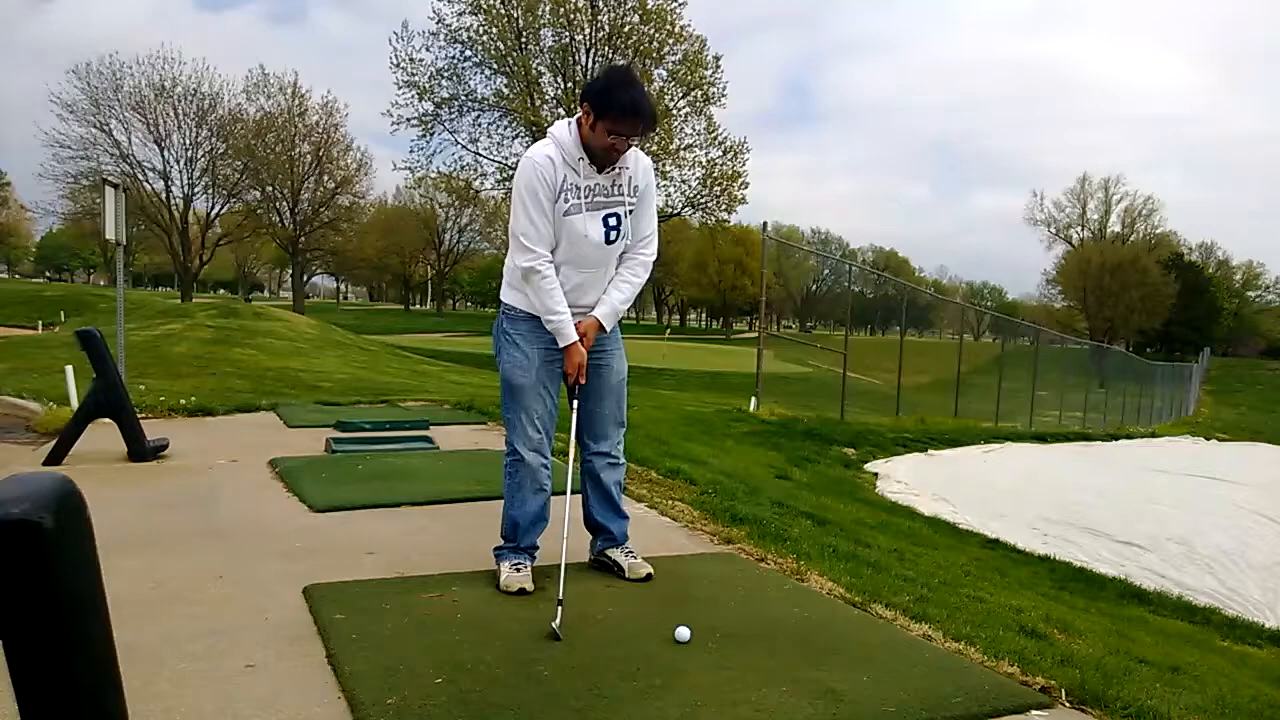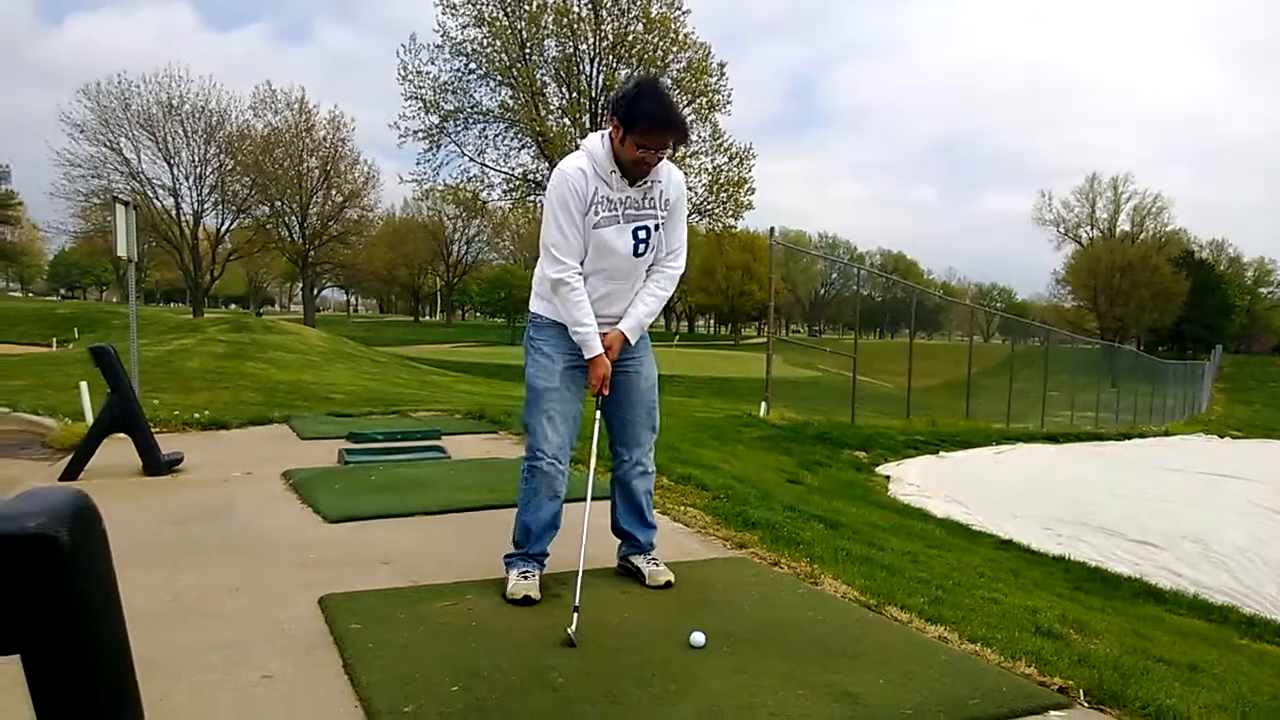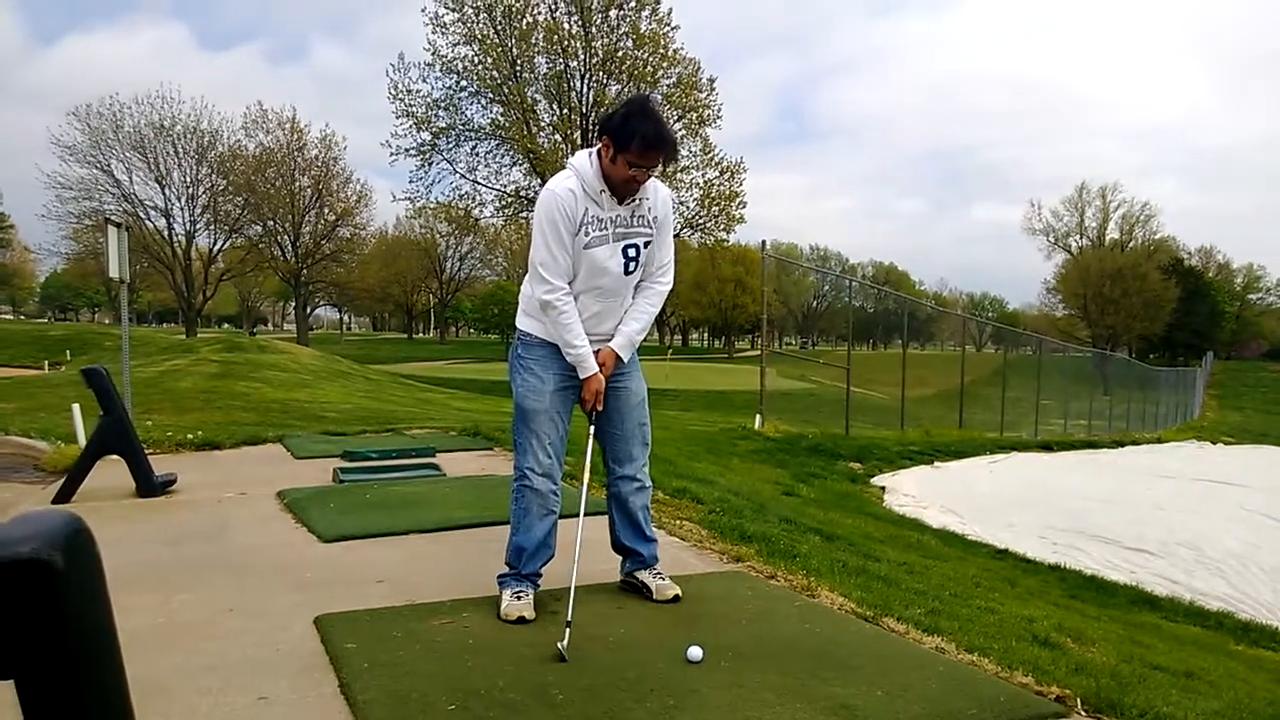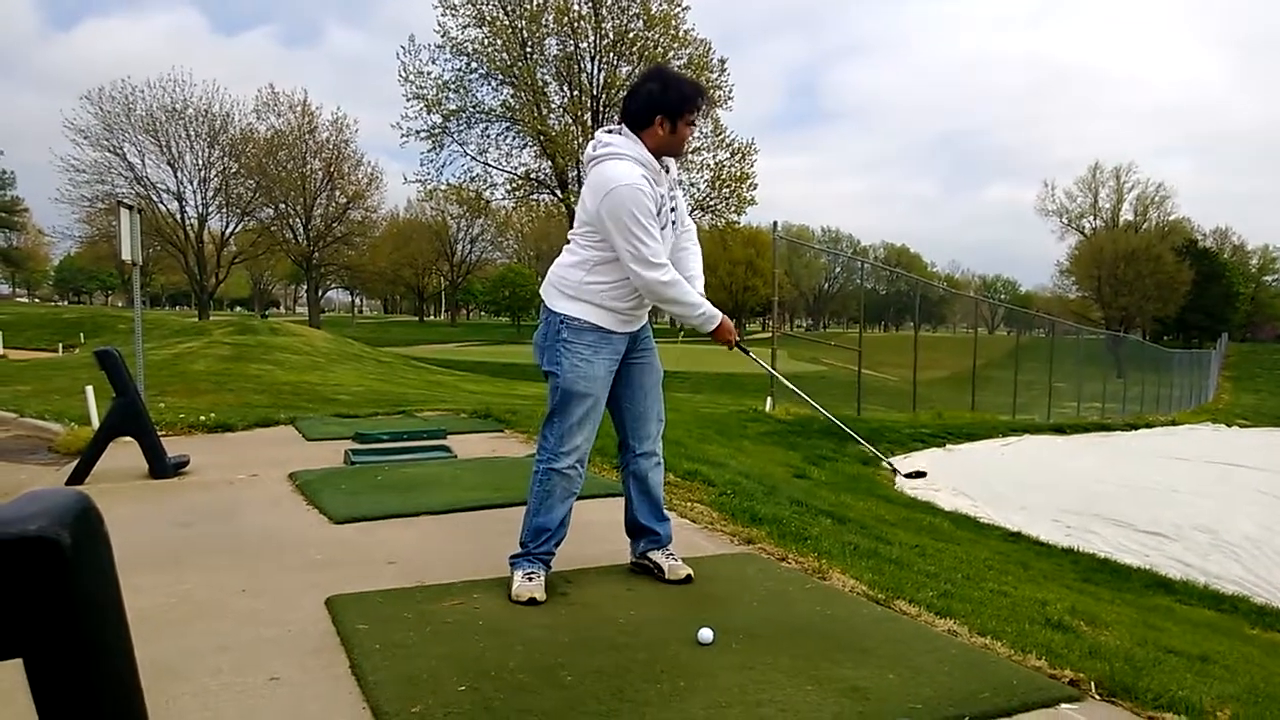
dt=1s
person 1, frame 1
left shoulder: (640, 169)
right shoulder: (542, 162)
left elbow: (640, 255)
right elbow: (532, 260)
left wrist: (599, 319)
right wrist: (566, 337)
left hip: (600, 323)
right hip: (533, 320)
left knee: (607, 444)
right knee: (530, 445)
left ankle: (611, 542)
right ankle: (517, 551)
person 1, frame 2
left shoulder: (671, 183)
right shoulder: (574, 175)
left elbow: (669, 266)
right elbow: (564, 272)
left wrist: (624, 333)
right wrist: (593, 348)
left hip: (628, 332)
right hip: (560, 328)
left knee: (637, 449)
right knee: (549, 450)
left ankle: (637, 548)
right ankle: (526, 559)
person 1, frame 3
left shoulder: (657, 199)
right shoulder: (562, 195)
left elbow: (656, 282)
right elbow: (551, 291)
left wrist: (616, 350)
right wrist: (586, 366)
left hip: (617, 349)
right hip: (548, 346)
left knee: (631, 464)
right knee: (539, 471)
left ankle: (640, 564)
right ankle: (520, 579)
person 1, frame 4
left shoulder: (662, 165)
right shoulder: (623, 182)
left elbow: (683, 230)
right elbow: (653, 274)
left wrist: (699, 292)
right wrist: (710, 319)
left hip: (631, 323)
right hip: (581, 324)
left knee: (645, 442)
right knee: (566, 451)
left ankle: (651, 544)
right ankle: (532, 560)
